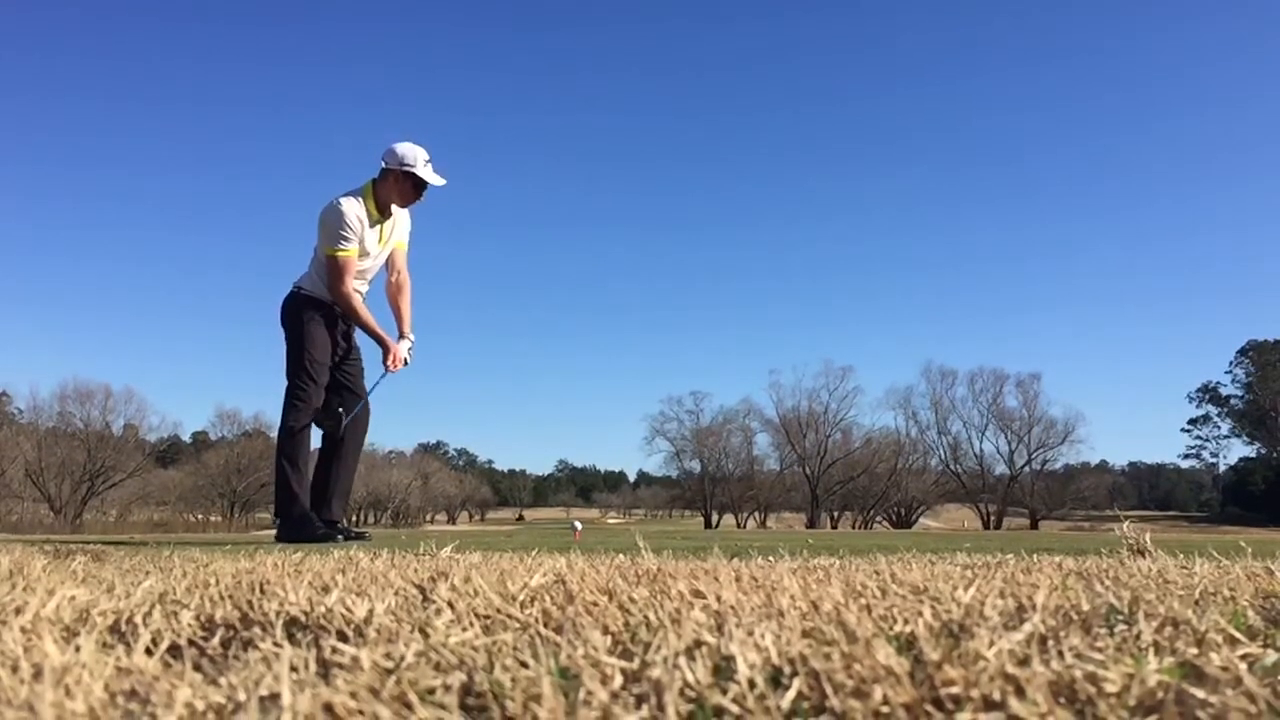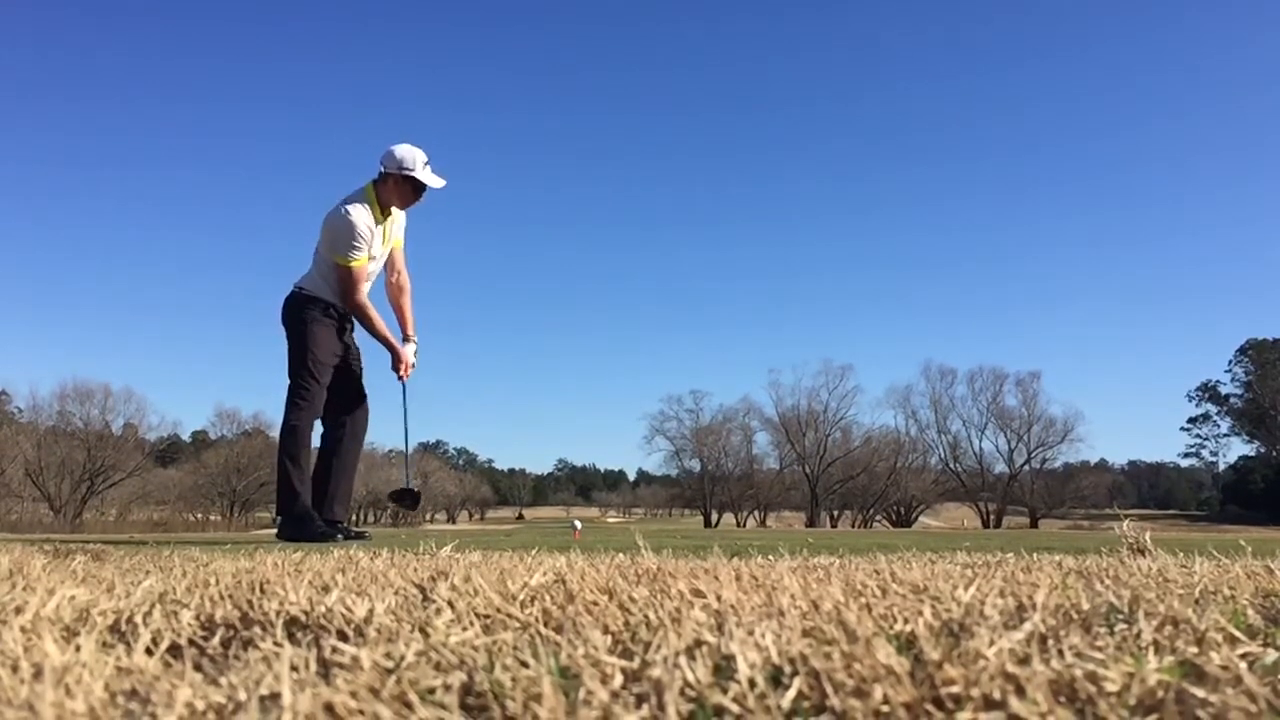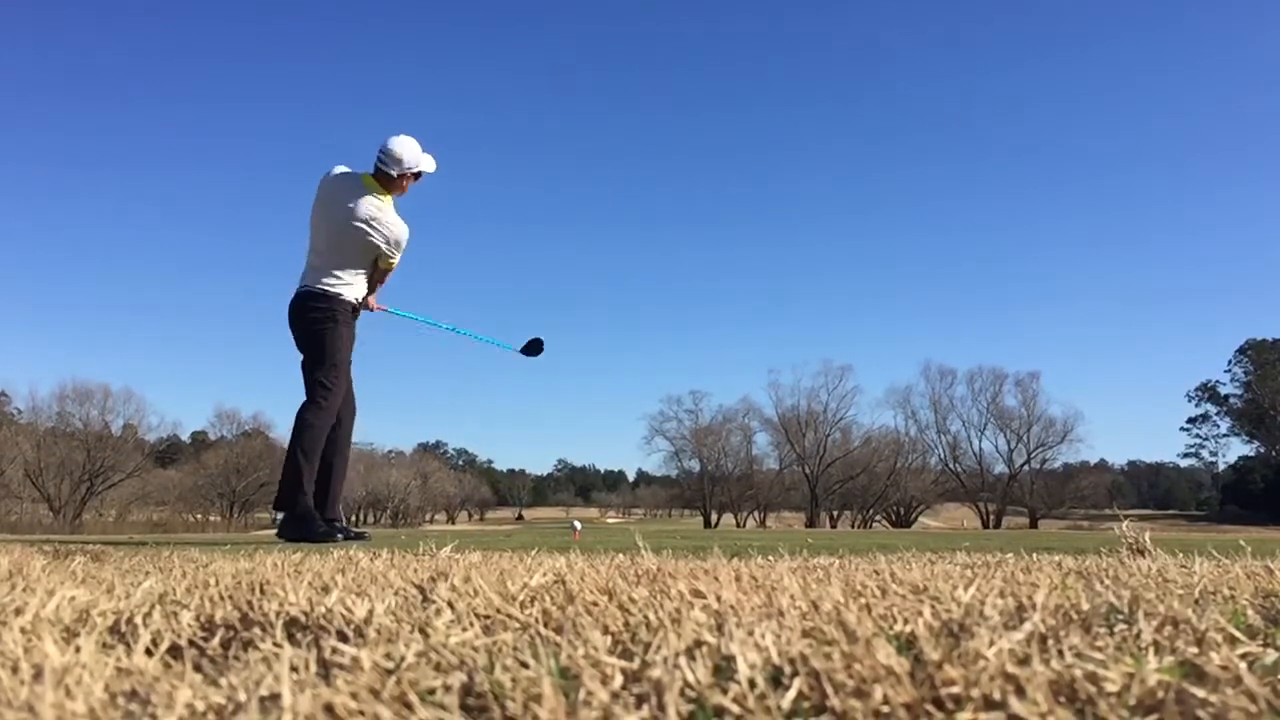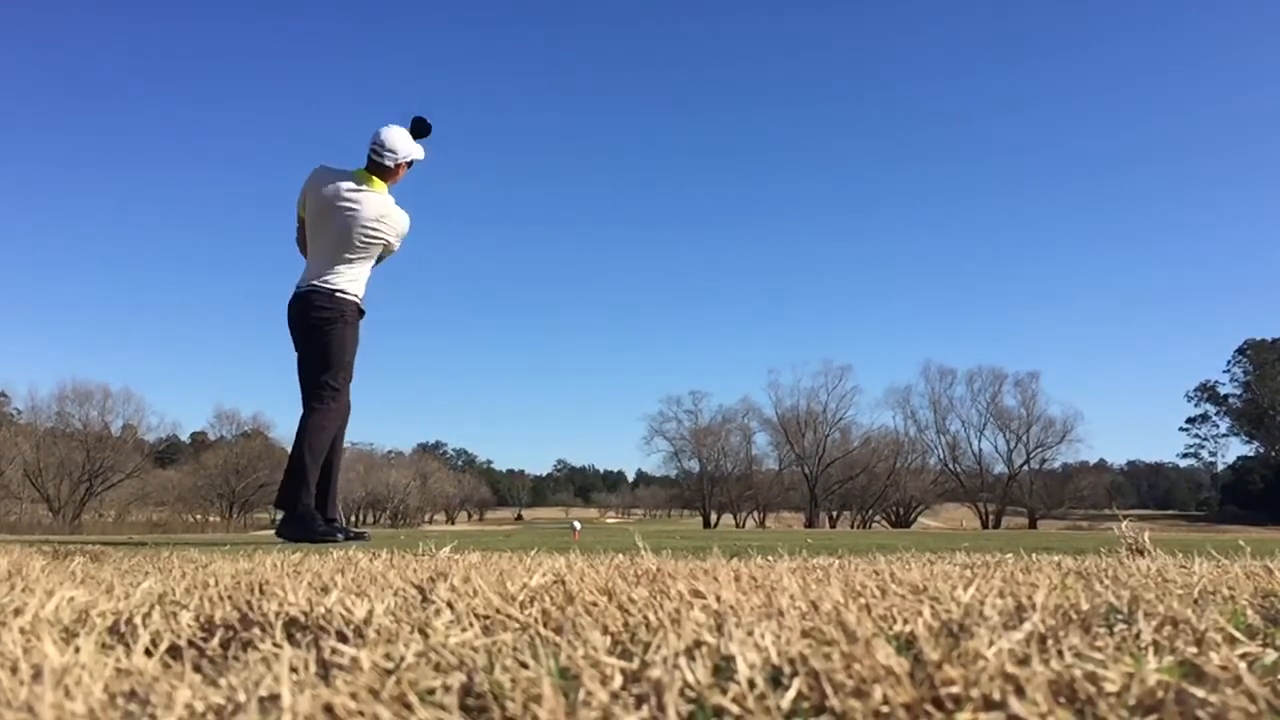
dt=0.5s
person 1, frame 1
left shoulder: (399, 218)
right shoulder: (346, 211)
left elbow: (398, 276)
right elbow: (341, 288)
left wrist: (405, 336)
right wrist: (384, 341)
left hip: (342, 318)
right hip: (310, 309)
left knee: (353, 412)
right knee: (305, 405)
left ankle: (327, 516)
right ankle: (293, 516)
person 1, frame 2
left shoulder: (394, 215)
right shoulder: (355, 219)
left elbow: (397, 278)
right elbow: (354, 297)
left wrist: (409, 339)
right wrist: (393, 348)
left hip: (336, 318)
right hip: (313, 311)
left knee: (351, 413)
right knee: (307, 403)
left ankle: (328, 515)
right ankle: (295, 514)
person 1, frame 3
left shoulder: (334, 179)
right shoulder: (394, 228)
right wrist: (366, 297)
left hip: (312, 304)
right hip: (331, 310)
left knee: (340, 411)
right knee: (323, 403)
left ankle: (325, 514)
right ankle: (297, 512)
person 1, frame 4
left shoulder: (320, 179)
right shoulder: (396, 220)
left elbow: (303, 239)
left hip: (305, 302)
right hip: (337, 311)
left knee: (333, 408)
right knee: (327, 405)
left ankle: (322, 515)
right ankle: (297, 511)
